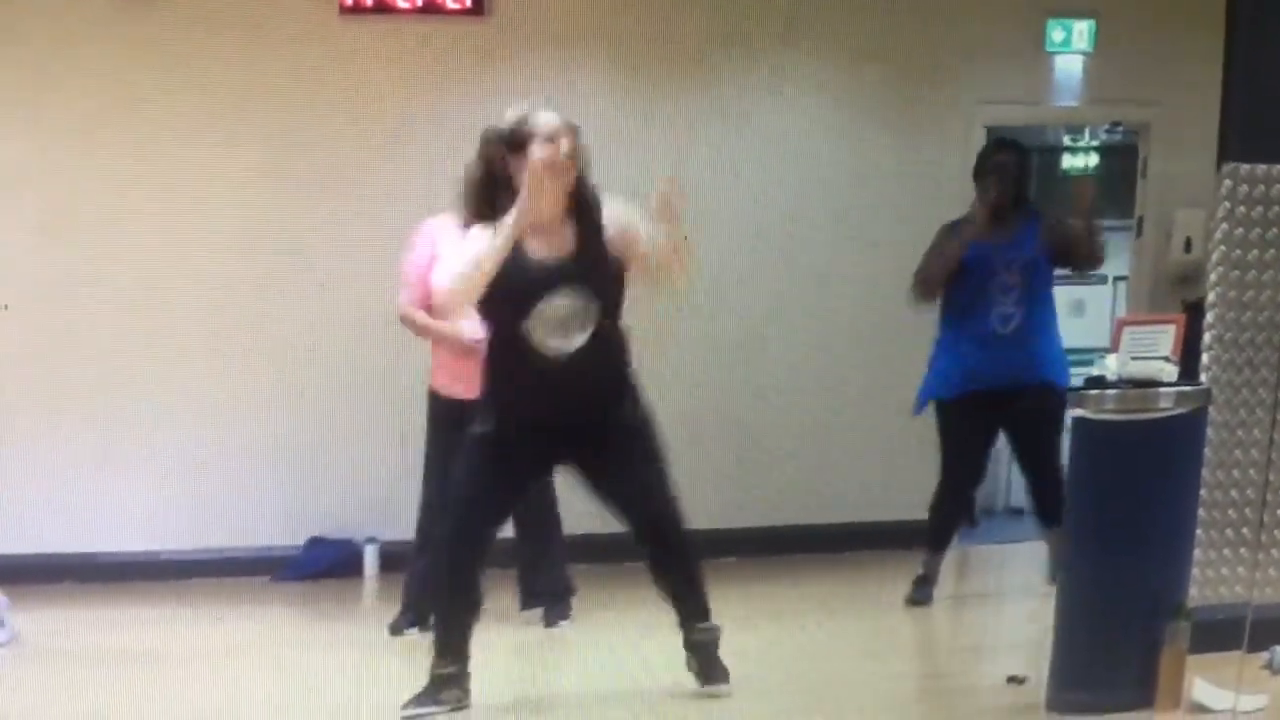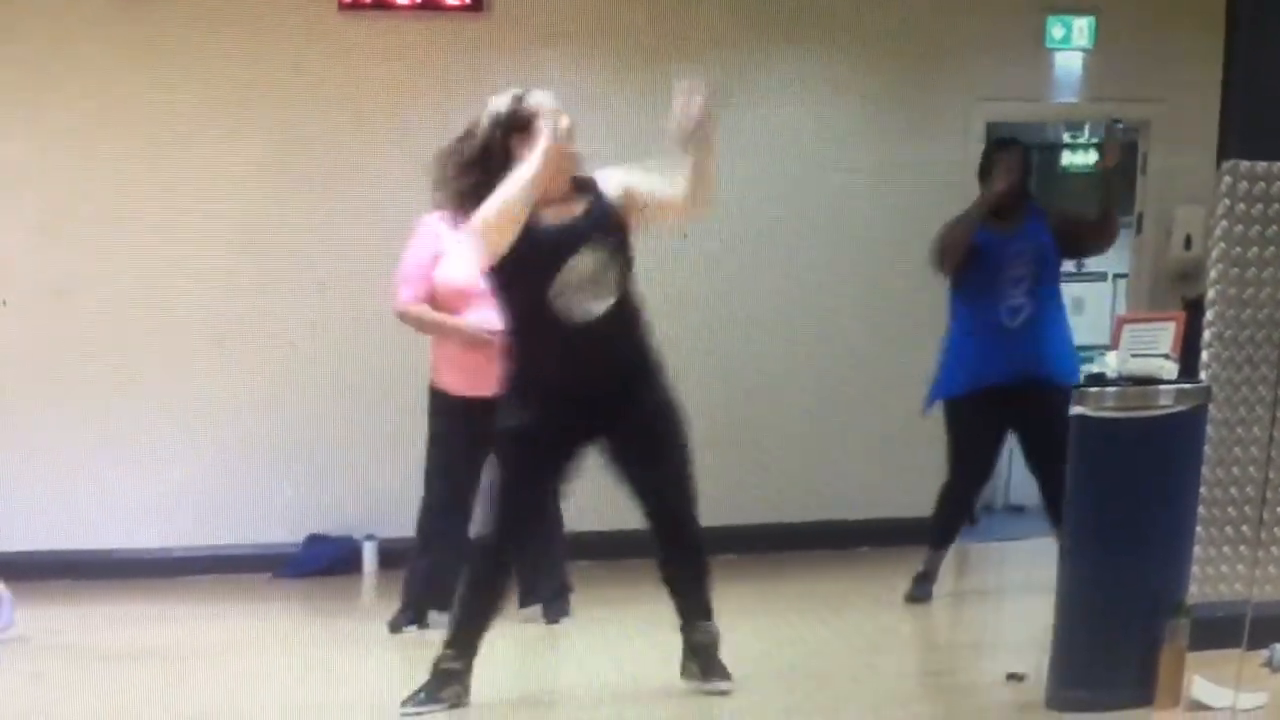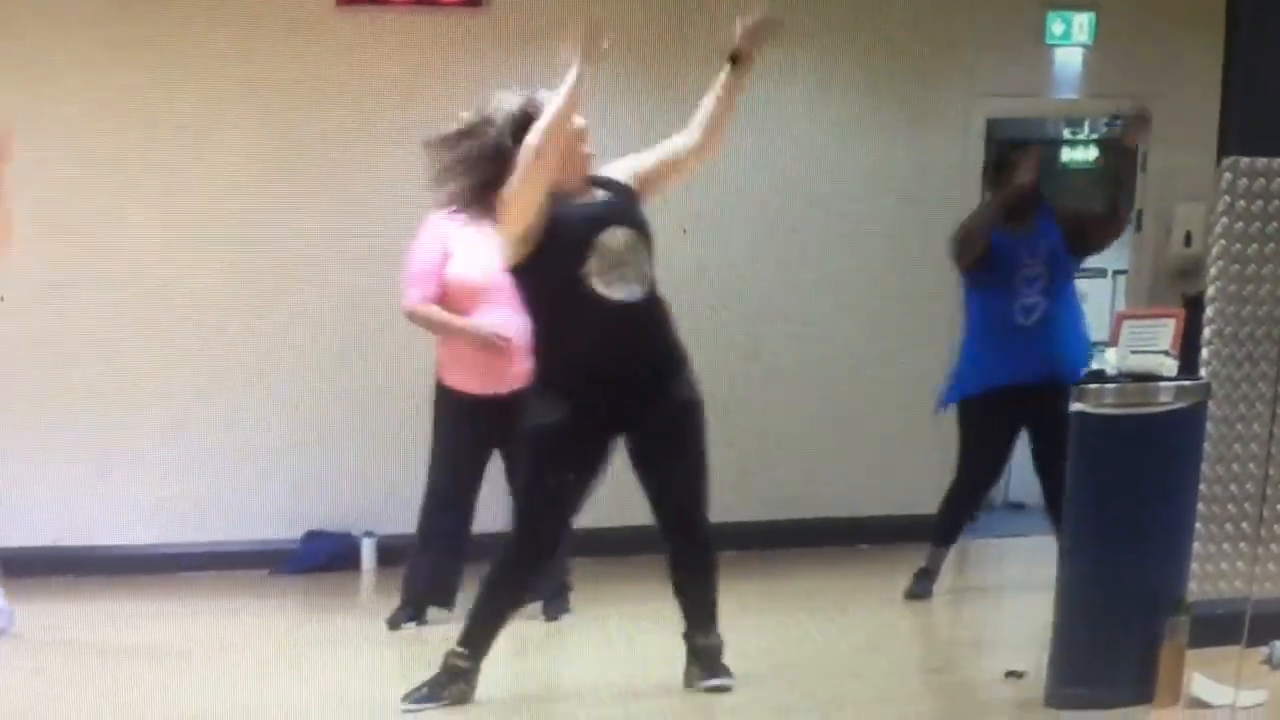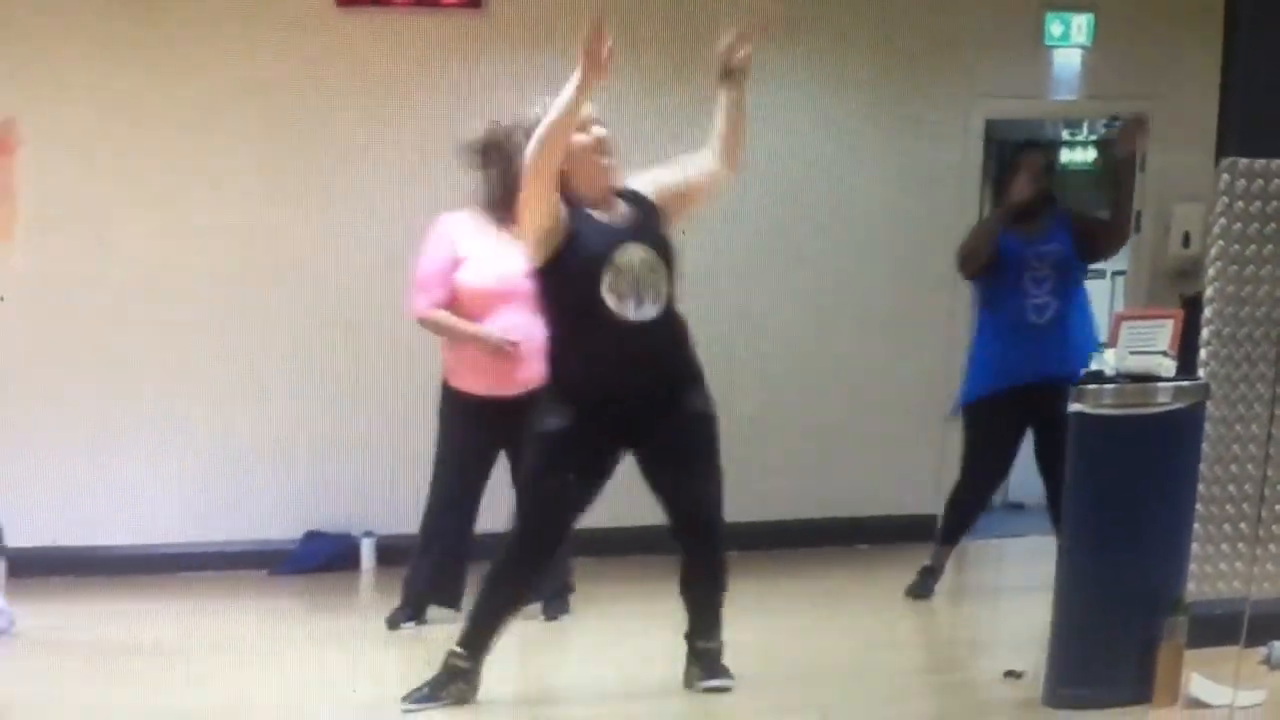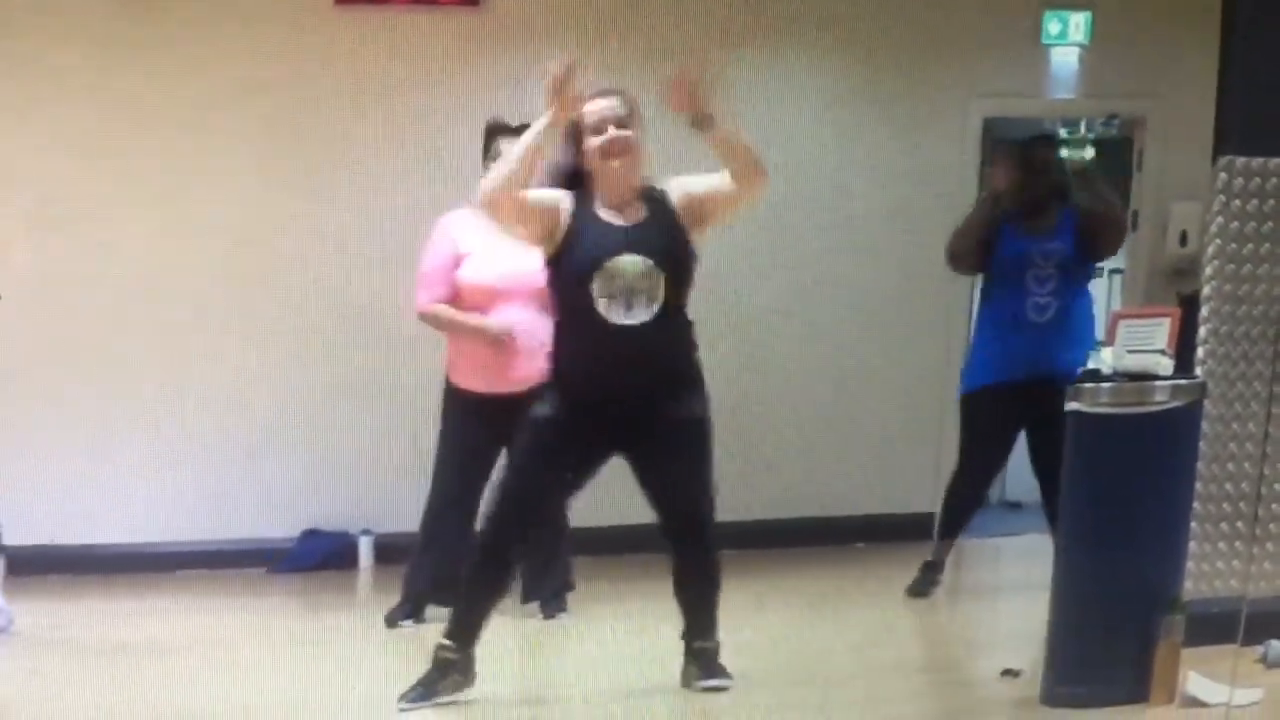
dt=0.1s
person 1, frame 1
left shoulder: (607, 222)
right shoulder: (491, 238)
left elbow: (670, 272)
right elbow: (456, 293)
left wrist: (669, 240)
right wrist: (516, 228)
left hip: (606, 413)
right hip: (515, 419)
left knee: (663, 529)
right knee: (460, 543)
left ankle: (703, 647)
person 1, frame 2
left shoulder: (610, 191)
right shoulder: (502, 217)
left elbow: (693, 197)
right elbow: (493, 223)
left wrist: (696, 139)
right wrist: (545, 150)
left hip: (631, 391)
right hip: (544, 402)
left knee: (678, 519)
right knee: (505, 538)
left ankle: (700, 648)
person 1, frame 3
left shoulder: (617, 180)
right shoulder: (531, 210)
left elbow: (700, 139)
right elbow: (535, 151)
left wrist: (736, 63)
right wrist: (575, 76)
left hip: (662, 389)
right hip: (574, 399)
left knee: (688, 527)
right knee: (533, 539)
left ankle: (704, 651)
right ankle: (461, 667)
person 1, frame 4
left shoulder: (648, 199)
right shoulder: (549, 219)
left elbow: (724, 163)
right elbow: (537, 164)
left wrist: (730, 85)
right wrist: (581, 82)
left hip: (675, 402)
right hip: (583, 412)
left knee: (703, 532)
right knee: (532, 543)
left ankle: (704, 653)
right ankle: (461, 668)
person 1, frame 5
left shoulder: (680, 204)
right shoulder: (565, 211)
left elbow: (751, 180)
right elbow: (495, 197)
left wrist: (706, 116)
right wrist: (551, 121)
left hip: (668, 404)
right hip: (575, 404)
left knee: (693, 533)
right knee: (505, 530)
left ankle: (702, 653)
right ankle: (453, 662)
person 2, frame 1
right shoulder: (436, 232)
right elbow: (408, 307)
right wrist: (451, 336)
right hip: (453, 395)
left knee: (533, 496)
right knee: (440, 498)
left ankle: (552, 594)
right ankle: (419, 603)
person 2, frame 2
right shoulder: (436, 229)
right elbow: (407, 305)
right wrist: (462, 329)
right hip: (456, 393)
right knee: (444, 498)
left ankle: (550, 593)
right ankle: (420, 601)
person 2, frame 3
right shoulder: (442, 226)
right elbow: (416, 306)
right wrist: (471, 330)
left hip: (530, 388)
right hip: (463, 392)
right knee: (447, 493)
left ankle: (552, 589)
right ankle: (420, 596)
person 2, frame 4
right shoulder: (453, 229)
right elbow: (424, 311)
right wrist: (479, 334)
left hip: (537, 390)
right hip: (469, 394)
right knee: (451, 496)
left ankle: (552, 591)
right ankle: (420, 597)
person 2, frame 5
right shoulder: (456, 226)
right elbow: (426, 306)
right wrist: (478, 326)
left hip: (540, 387)
right hip: (472, 389)
right knee: (452, 493)
left ankle: (550, 589)
right ankle: (420, 594)
person 3, frame 1
left shoulder: (1042, 229)
right shoulder: (954, 235)
left elbow: (1090, 260)
right elbow: (922, 290)
left wrist: (1085, 217)
right wrist: (965, 239)
left hip: (1035, 377)
right hip: (966, 380)
left knee: (1046, 470)
right knee: (958, 479)
right ankle: (927, 574)
person 3, frame 2
left shoulder: (1049, 225)
right shoulder: (967, 227)
left elbow: (1101, 236)
right elbow: (942, 258)
left wrist: (1108, 177)
right wrist: (987, 200)
left hip: (1045, 374)
right hip: (976, 377)
left knee: (1055, 471)
right knee: (966, 477)
right ankle: (928, 570)
person 3, frame 3
left shoulder: (1061, 226)
right shoulder: (985, 228)
left elbow: (1113, 224)
right elbow: (962, 253)
left wrist: (1124, 161)
right wrist: (1008, 195)
left hip: (1059, 375)
right hip: (991, 377)
left knee: (1061, 476)
right knee: (974, 476)
right ankle: (929, 568)
person 3, frame 4
left shoulder: (1071, 228)
right shoulder: (993, 233)
left elbow: (1118, 234)
right elbow: (968, 265)
left wrist: (1123, 170)
right wrist: (1009, 205)
left hip: (1065, 375)
right hip: (1000, 378)
left knee: (1064, 477)
right knee: (979, 476)
right ankle: (933, 567)
person 3, frame 5
left shoulder: (1083, 225)
right shoulder: (998, 228)
left elbow: (1118, 230)
right elbow: (957, 259)
left wrist: (1090, 180)
right wrist: (991, 197)
left hip: (1063, 373)
right hip: (998, 372)
left knee: (1058, 473)
right knee: (975, 471)
right ankle: (935, 563)
